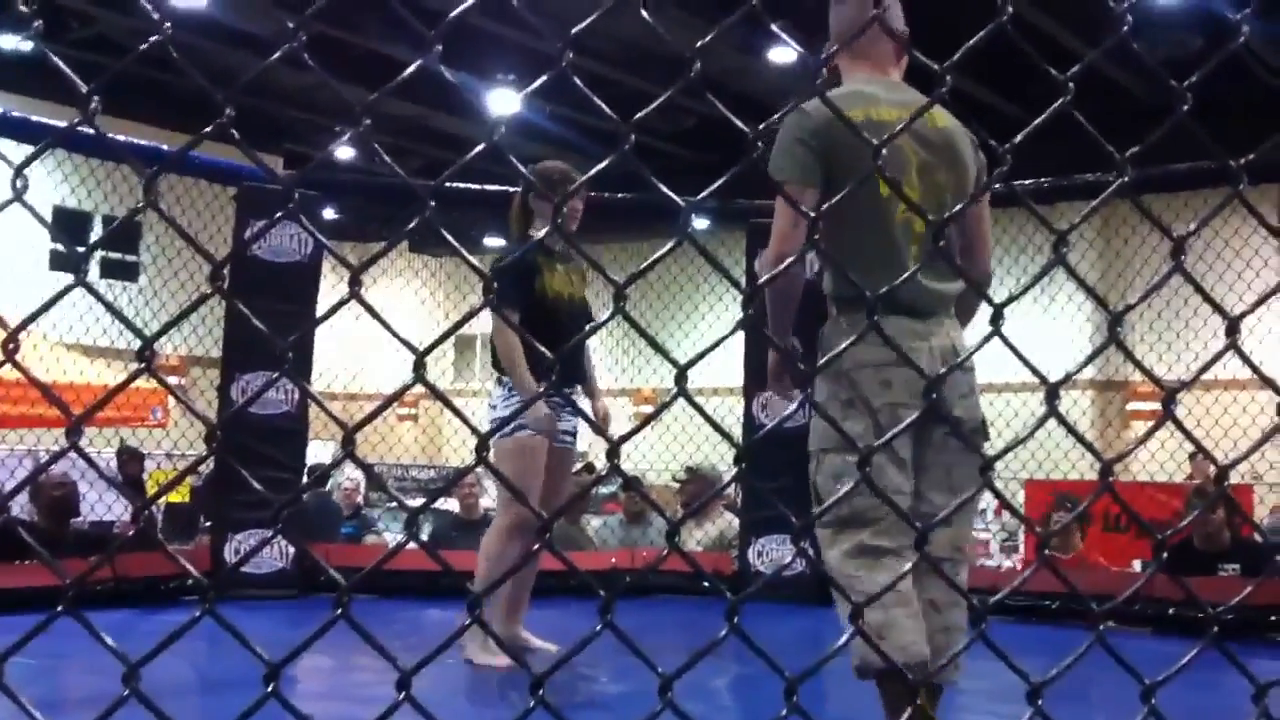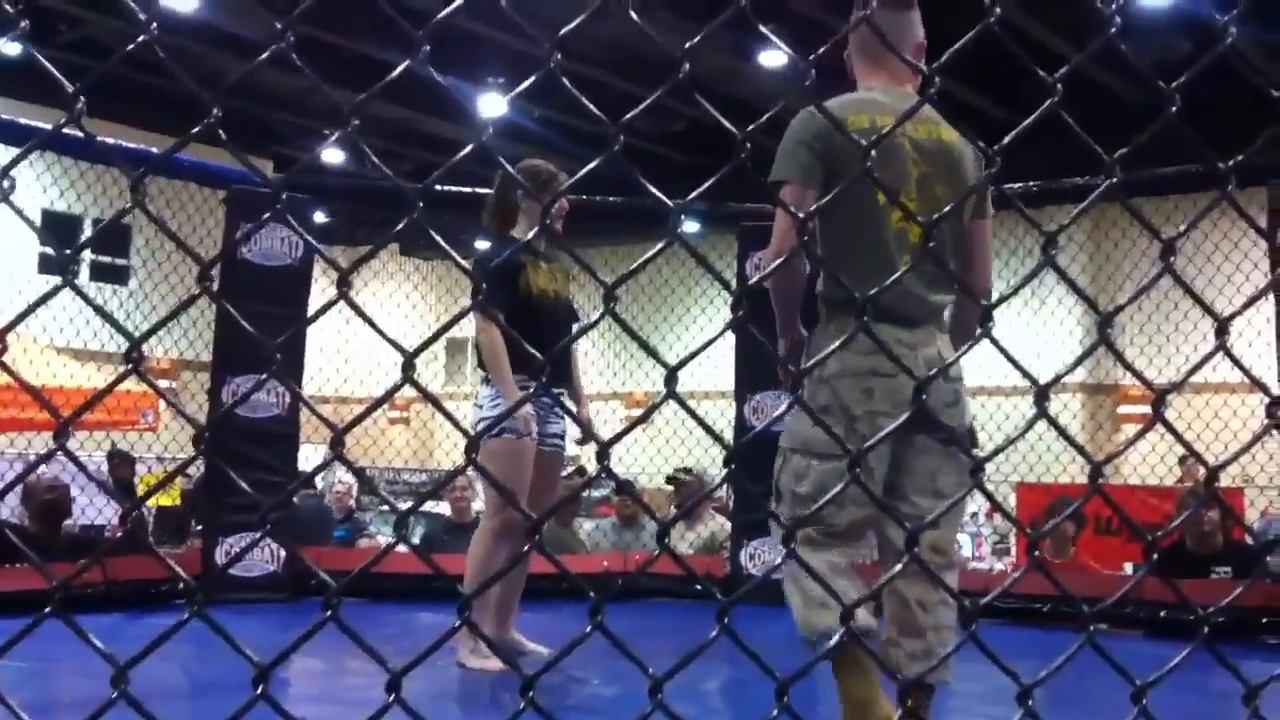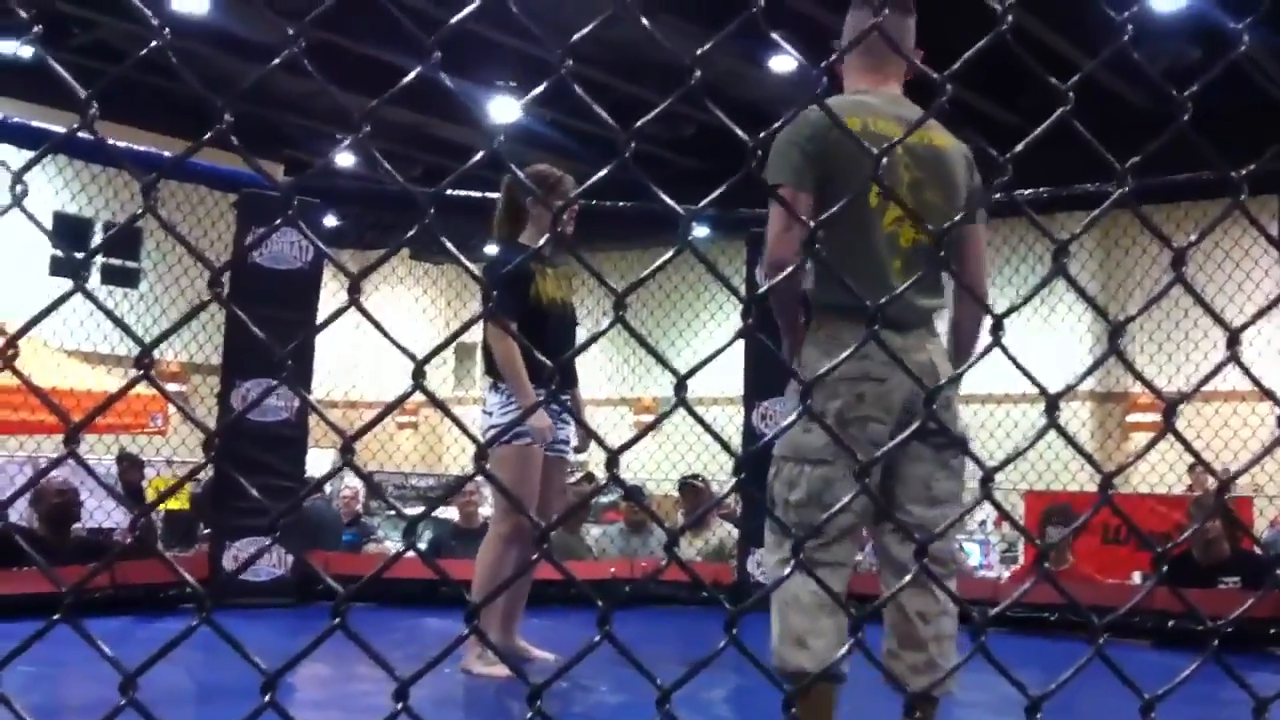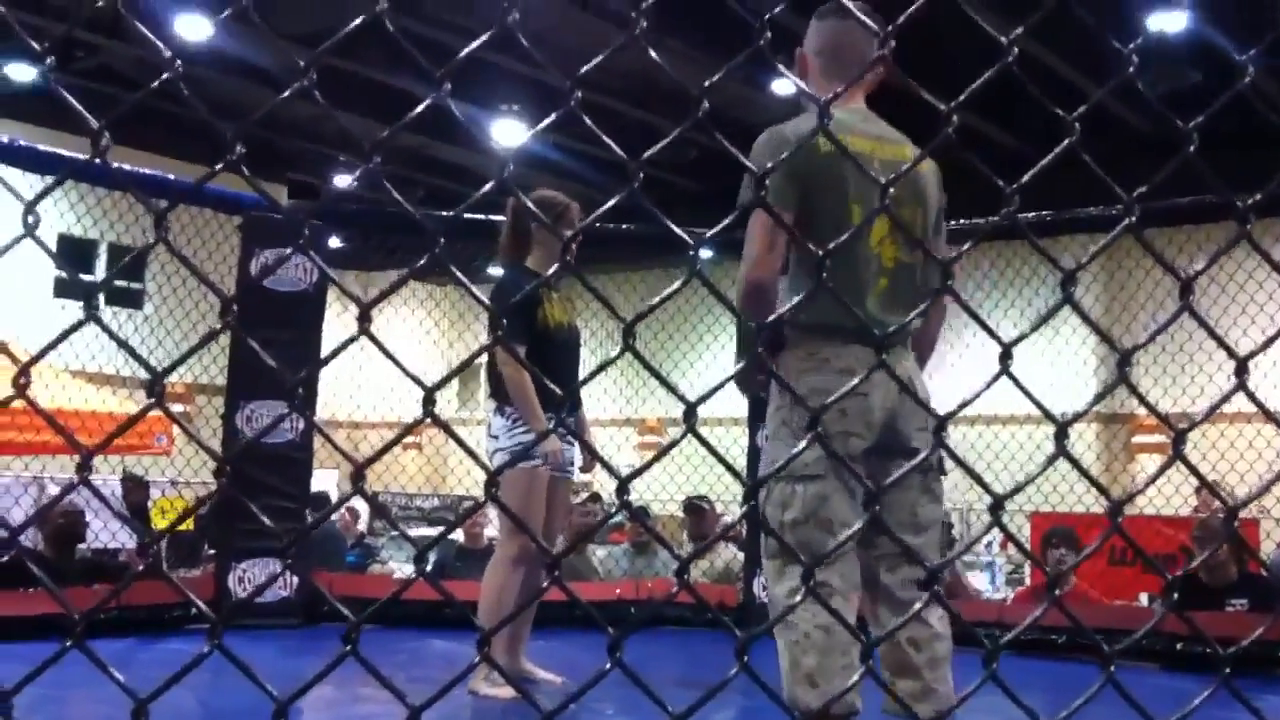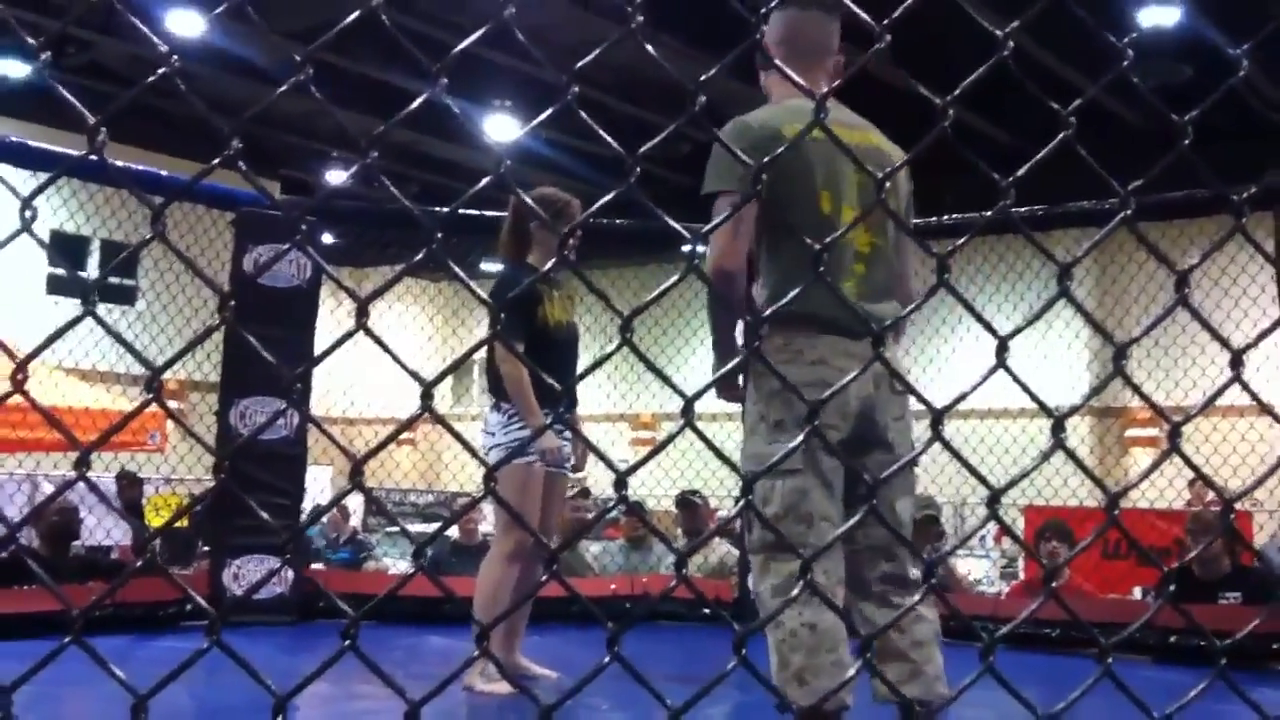
dt=0.4s
person 1, frame 1
left shoulder: (814, 118)
right shoulder: (956, 131)
left elbow: (785, 252)
right elbow: (979, 269)
left wrist: (779, 341)
left hip: (863, 347)
right hip: (945, 351)
left knee: (864, 540)
right knee: (940, 545)
person 1, frame 2
left shoulder: (821, 122)
right shoulder: (961, 145)
left elbow: (784, 251)
right elbow: (977, 285)
left wrist: (789, 334)
left hip: (852, 350)
right hip: (933, 360)
left knee: (811, 532)
right knee: (926, 546)
person 1, frame 3
left shoulder: (812, 124)
right shoulder: (953, 148)
left elbow: (780, 253)
right elbow: (974, 288)
left wrist: (793, 330)
left hip: (842, 354)
right hip: (924, 360)
left knee: (809, 545)
right knee: (923, 555)
person 1, frame 4
left shoulder: (786, 142)
right shoulder: (919, 161)
left elbow: (760, 274)
right elbow: (936, 297)
left wrist: (756, 345)
left hip: (819, 371)
right hip: (900, 378)
left knee: (811, 567)
right knee: (911, 570)
person 1, frame 5
left shoulder: (753, 133)
right shoulder: (886, 148)
left elbow: (726, 263)
right elbow: (903, 283)
left wrist: (725, 344)
left hip: (797, 360)
right hip: (877, 368)
left knee: (799, 561)
right knee: (892, 564)
person 2, frame 1
left shoulder: (573, 264)
right shoulder: (518, 257)
right elbow: (504, 329)
left wrist: (594, 394)
right wrist: (531, 396)
left hip: (562, 401)
right hip: (523, 396)
left knee: (546, 519)
right knee: (517, 514)
left ankle: (511, 625)
right ankle: (479, 632)
person 2, frame 2
left shoulder: (555, 264)
right shoulder: (501, 256)
right elbow: (488, 327)
left wrist: (580, 400)
right wrist: (513, 396)
left hip: (550, 401)
right hip: (511, 396)
left knee: (535, 522)
right knee: (503, 517)
left ankle: (503, 628)
right ankle: (471, 637)
person 2, frame 3
left shoulder: (557, 268)
right shoulder: (509, 262)
right elbow: (501, 336)
left wrist: (578, 411)
right wrist: (530, 406)
left hip: (554, 408)
right hip: (517, 404)
left knee: (539, 529)
right knee: (511, 524)
left ankle: (507, 635)
right ankle: (477, 644)
person 2, frame 4
left shoulder: (556, 291)
right shoulder: (515, 286)
right elbow: (509, 361)
left wrist: (582, 431)
right wrist: (542, 431)
left hip: (556, 431)
right hip: (522, 426)
left knee: (543, 550)
right knee: (517, 545)
left ankle: (513, 657)
right ankle: (483, 666)
person 2, frame 5
left shoulder: (559, 289)
right shoulder: (516, 284)
right elbow: (507, 358)
left wrist: (574, 431)
right wrist: (539, 427)
left hip: (553, 426)
right hip: (518, 423)
left knee: (541, 546)
right knee: (513, 541)
left ankle: (509, 653)
right ankle: (480, 661)
